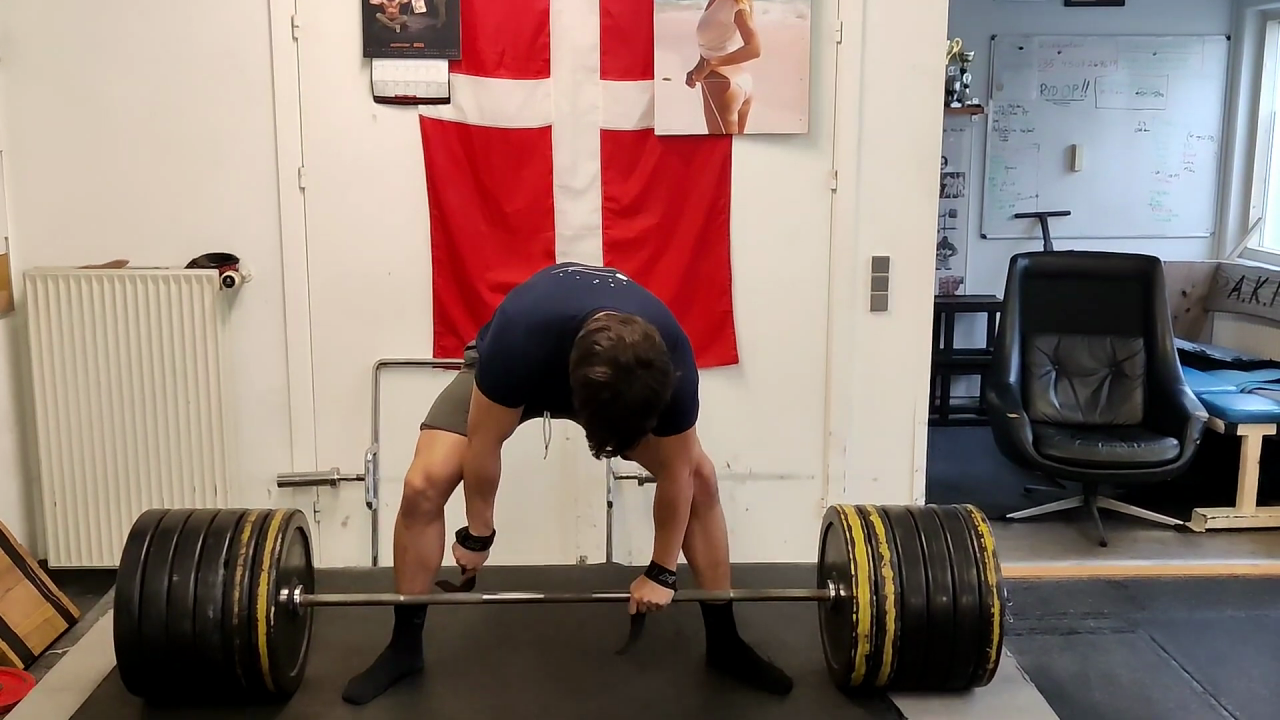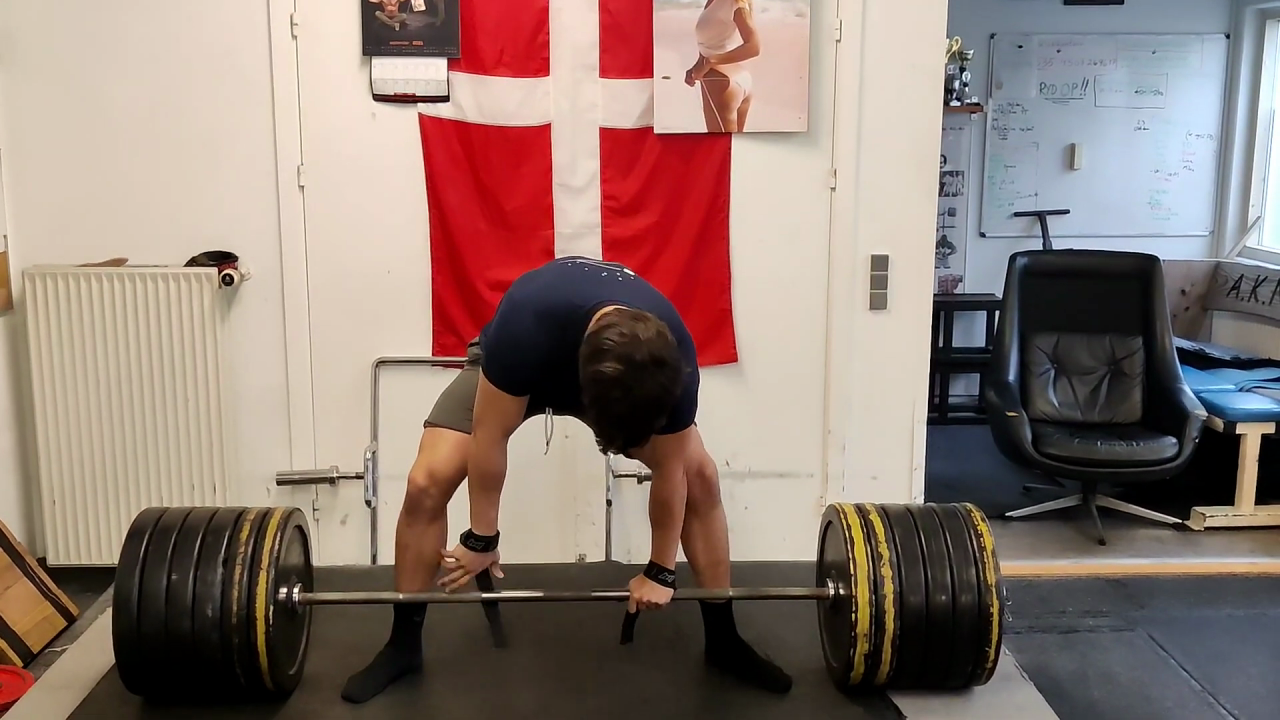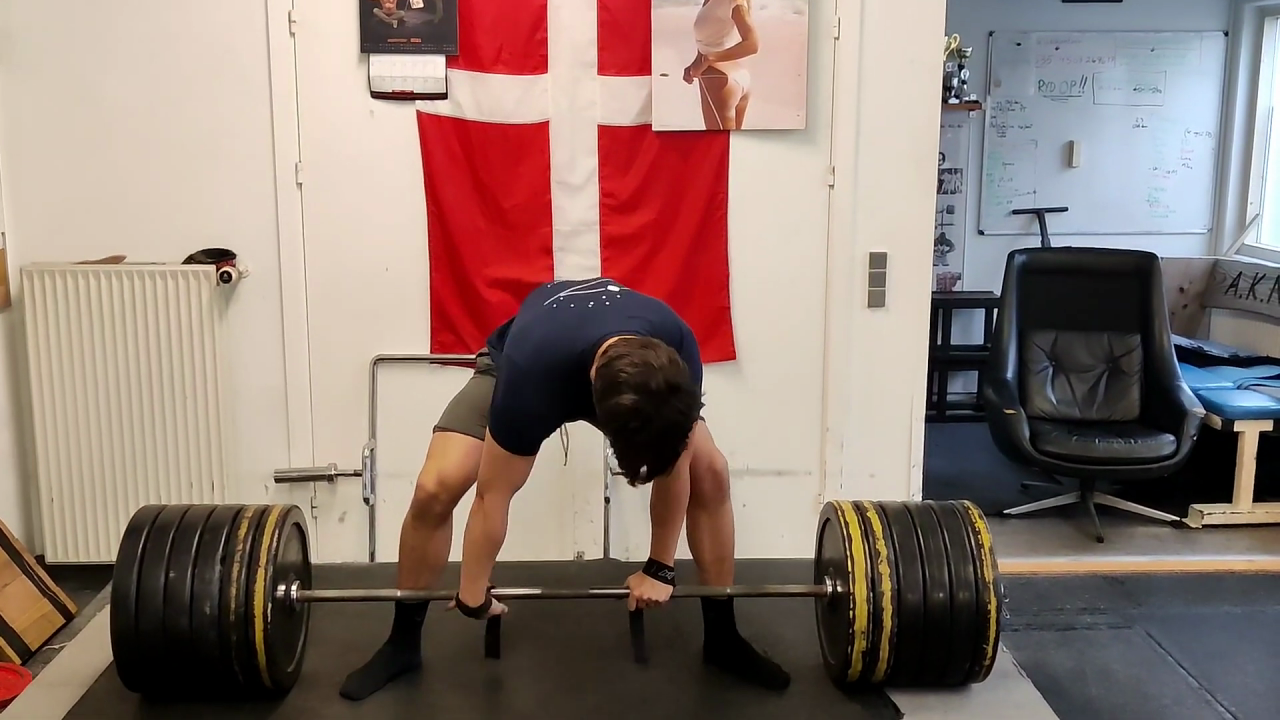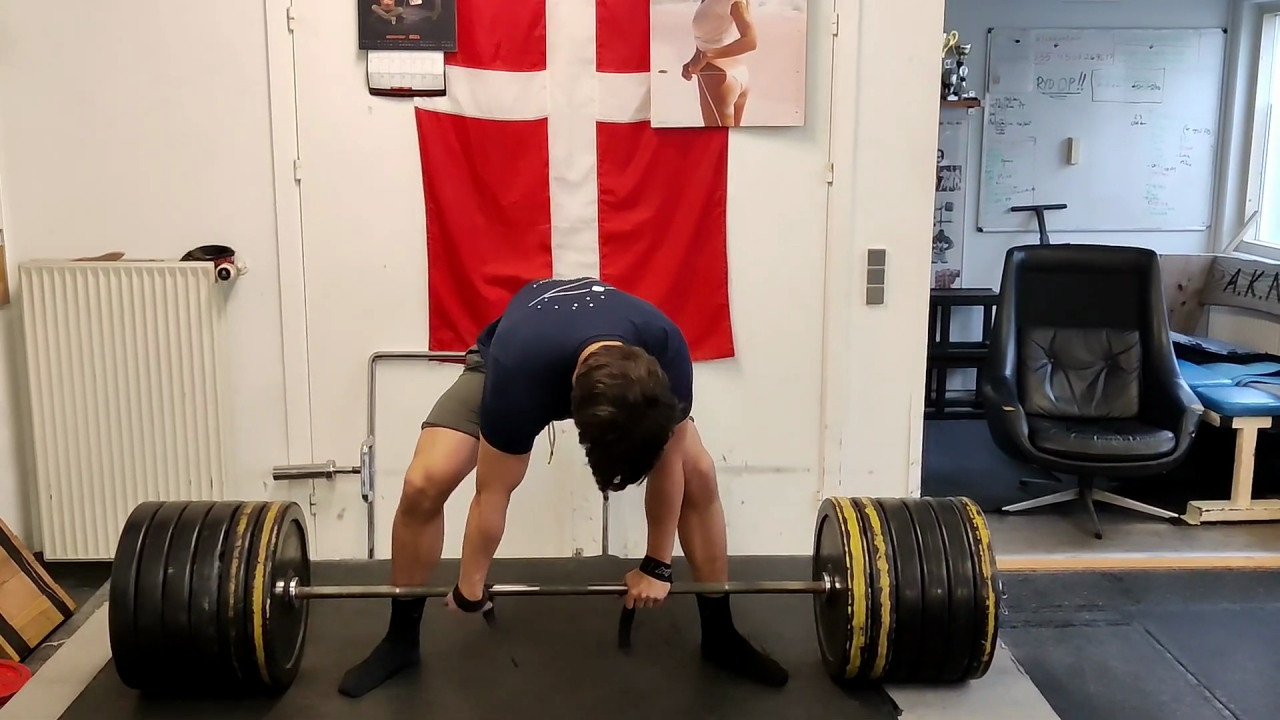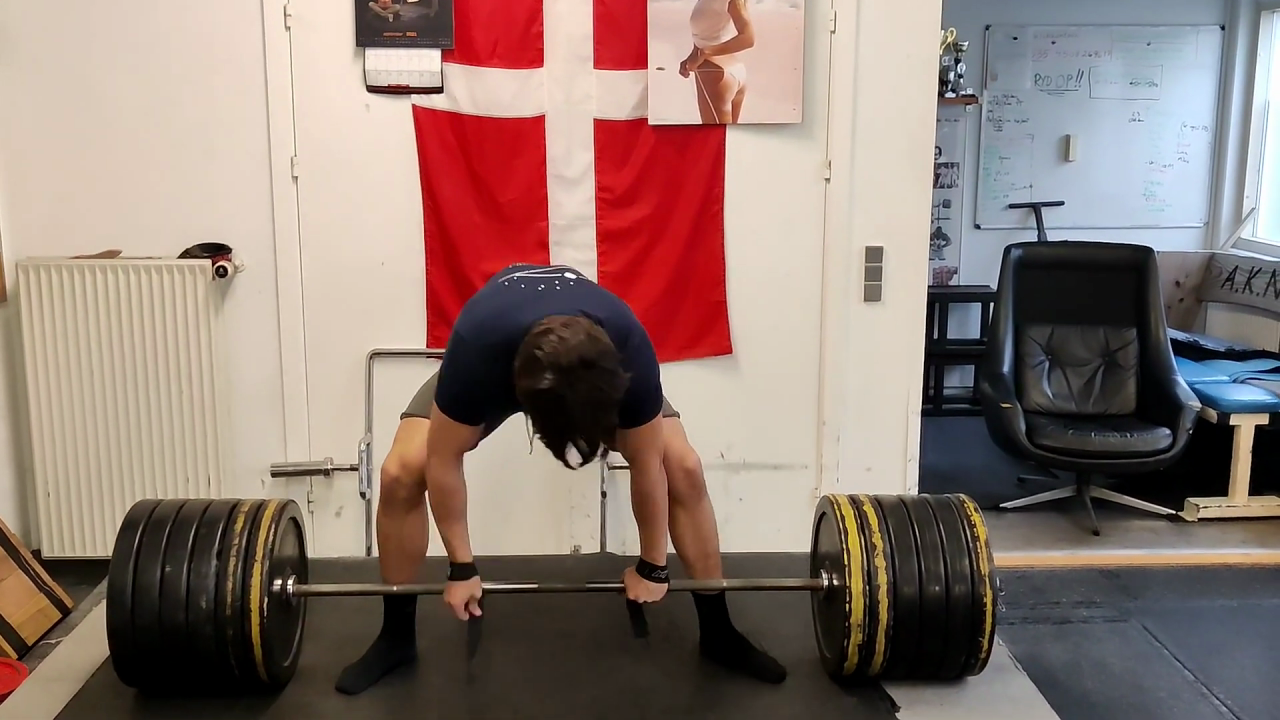
dt=0.3s
person 1, frame 1
left shoulder: (669, 361)
right shoulder: (521, 334)
left elbow: (677, 473)
right elbow: (483, 447)
left wrist: (661, 571)
right wrist: (478, 535)
right hip: (506, 374)
left knee: (700, 476)
right knee: (424, 485)
left ankle: (724, 642)
right ankle: (404, 646)
person 1, frame 2
left shoulder: (672, 357)
right shoulder: (528, 322)
left elbow: (668, 470)
right elbow: (489, 439)
left wrist: (660, 570)
right wrist: (482, 540)
right hip: (512, 370)
left knee: (699, 474)
right knee: (427, 482)
left ankle: (722, 639)
right ankle: (403, 644)
person 1, frame 3
left shoulder: (678, 355)
right shoulder: (531, 371)
left elbow: (674, 469)
right elbow: (495, 494)
left wrist: (660, 567)
right wrist: (473, 596)
right hip: (514, 371)
left knee: (709, 472)
right knee: (435, 488)
left ankle: (723, 638)
right ankle: (403, 642)
person 1, frame 4
left shoulder: (664, 353)
right shoulder: (517, 376)
left elbow: (667, 465)
right elbow: (493, 495)
left wrist: (657, 566)
right wrist: (469, 595)
right hip: (511, 360)
left knee: (697, 472)
right knee: (424, 483)
left ankle: (719, 635)
right ankle: (401, 639)
person 1, frame 5
left shoulder: (627, 350)
right shoulder: (478, 345)
left elbow: (647, 464)
right elbow: (443, 463)
left wrist: (652, 566)
right wrist: (462, 568)
left hip: (592, 359)
right hip: (485, 345)
left knee: (683, 467)
right knee: (401, 472)
left ankle: (718, 631)
right ankle: (396, 636)
